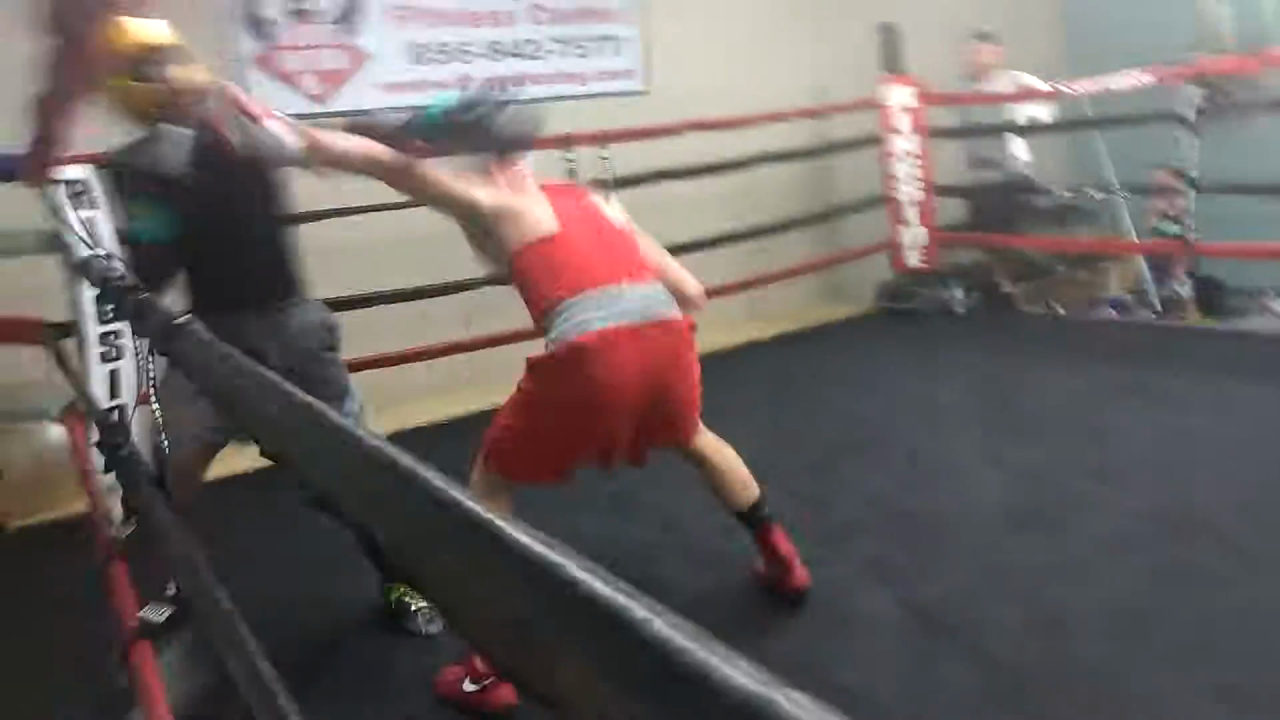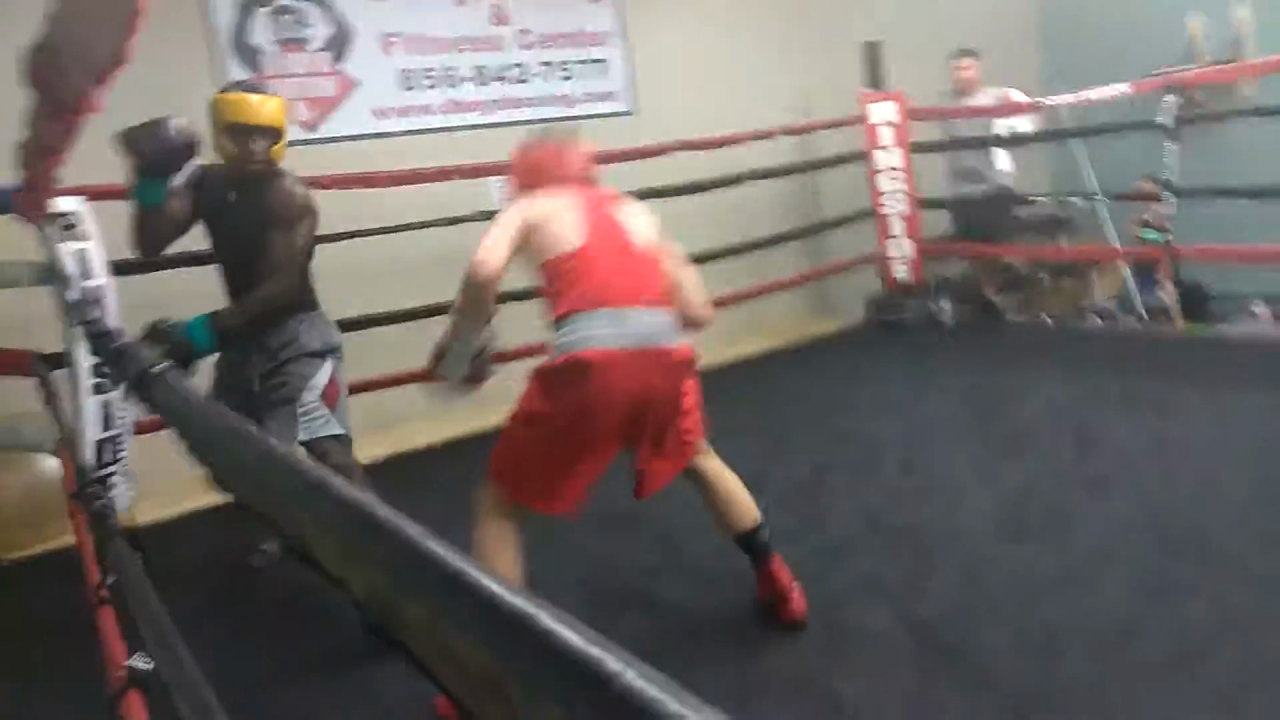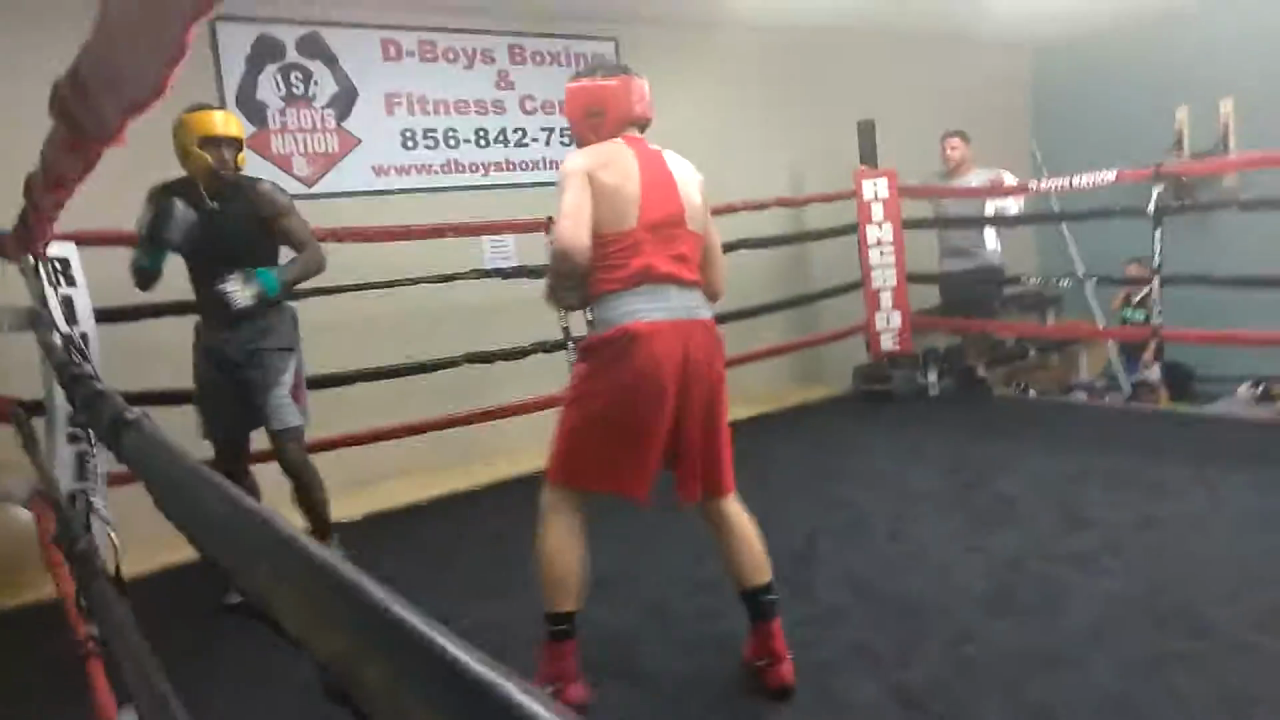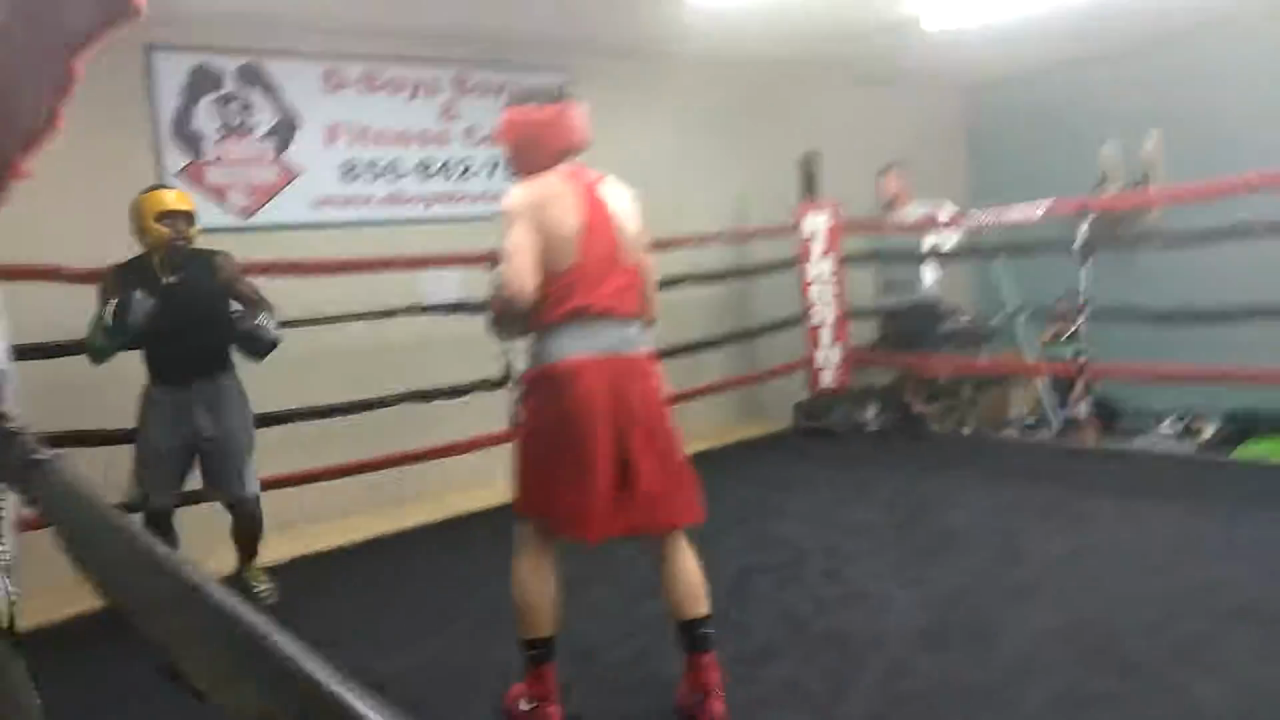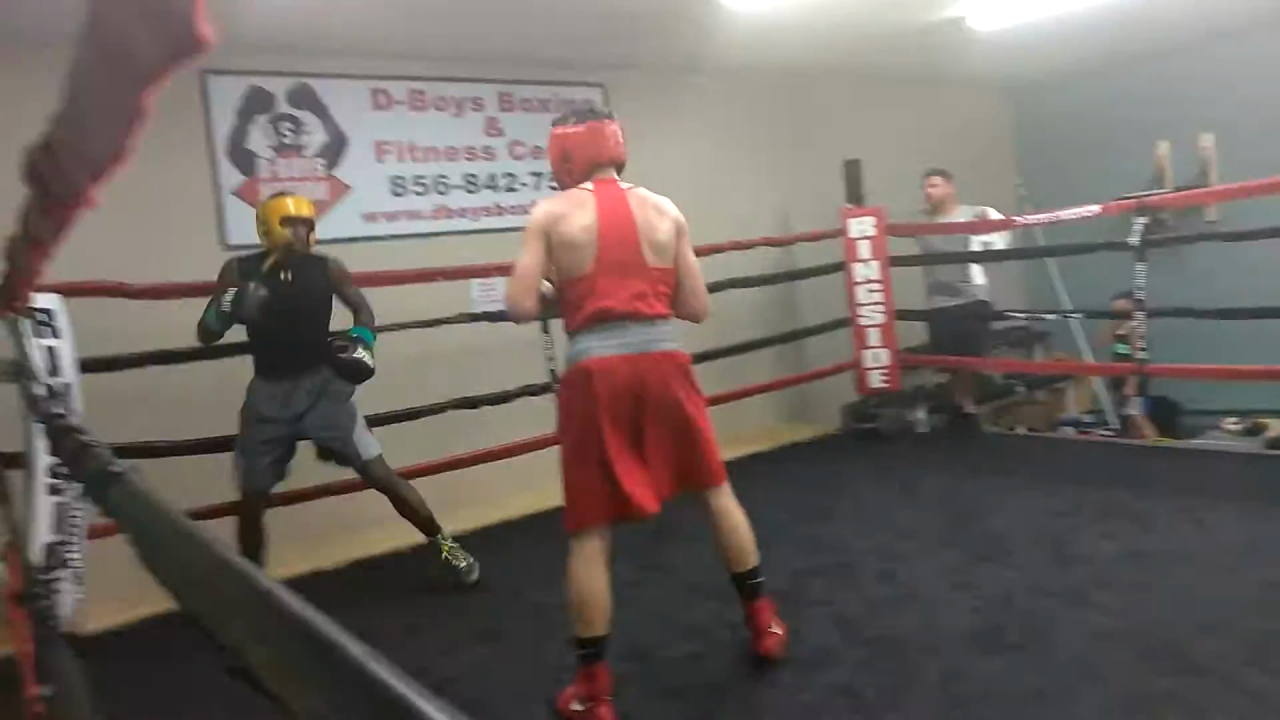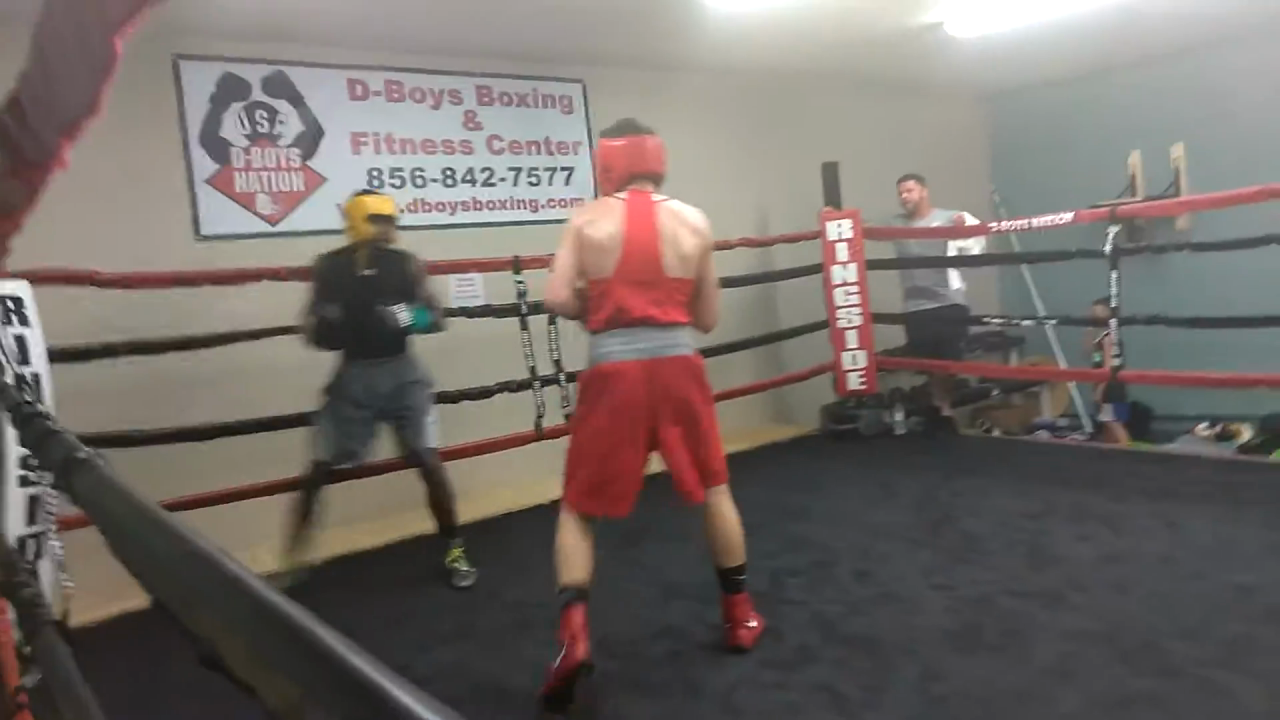
dt=0.3s
person 1, frame 1
left shoulder: (497, 203)
right shoulder: (600, 206)
left elbow: (399, 166)
right elbow: (691, 293)
left wrist: (299, 140)
left hip: (597, 349)
right hip: (664, 333)
left knee: (489, 485)
right knee: (691, 437)
right ankle: (782, 559)
person 1, frame 2
left shoulder: (531, 209)
right shoulder: (640, 215)
left elbow: (483, 272)
right elbow: (697, 313)
left wrist: (464, 337)
left hip: (590, 364)
right hip: (664, 356)
left knee: (499, 507)
right knee: (696, 459)
right ankle: (778, 586)
person 1, frame 3
left shoulder: (586, 163)
right shoulder: (686, 170)
left elbow: (571, 248)
left wrist: (564, 288)
left hip: (629, 341)
right hip: (698, 336)
left knee: (561, 500)
right knee: (719, 497)
left ankle: (558, 669)
right ankle: (771, 647)
person 1, frame 4
left shoulder: (526, 199)
right shoulder: (623, 198)
left elbow: (518, 293)
left wrist: (504, 322)
left hip: (567, 374)
right hip: (634, 368)
left knee: (536, 536)
right knee: (668, 528)
person 1, frame 5
left shoulder: (551, 213)
right shoulder: (664, 209)
left elbow: (521, 305)
right elbow: (697, 307)
left hip: (596, 373)
right hip: (664, 362)
left knee: (590, 532)
right knee: (715, 490)
right ankle: (763, 619)
person 1, frame 6
left shoulder: (586, 219)
right shoulder: (692, 219)
left elbow: (558, 299)
right elbow: (709, 317)
left wrist: (604, 310)
left hip: (612, 372)
right hip: (680, 366)
left knee: (578, 509)
right knee: (713, 492)
left ankle: (574, 633)
right ankle: (741, 614)
person 2, frame 1
left shoulder: (228, 134)
right shoulder: (134, 166)
right elbow: (148, 279)
right wrist: (150, 201)
left hip: (290, 325)
right hip: (212, 337)
left knee: (355, 478)
right knee: (170, 482)
left ankle: (399, 586)
right ankle: (178, 587)
person 2, frame 2
left shoulder: (288, 193)
right shoulder: (206, 184)
left elbow: (274, 293)
right elbow: (148, 248)
left wrist: (197, 333)
right wrist: (148, 178)
left hip: (296, 341)
right hip: (244, 350)
left knee: (331, 466)
person 2, frame 3
left shoulder: (261, 195)
right shoulder: (169, 199)
left elbow: (314, 255)
right elbow: (144, 281)
left wrist: (263, 283)
right wrist: (154, 245)
left hip: (267, 332)
right hip: (216, 336)
left knee: (291, 452)
right knee: (228, 458)
person 2, frame 4
left shoulder: (215, 266)
right shoulder: (122, 279)
left elbow: (260, 305)
right elbow: (97, 353)
left wrist: (263, 325)
right wrist: (114, 326)
left hip: (218, 393)
right hip: (166, 400)
left knee: (243, 502)
right knee: (157, 511)
left ankle: (249, 570)
person 2, frame 5
left shoulder: (325, 268)
right shoulder: (239, 272)
left elbow: (361, 308)
right elbow: (206, 335)
left wrist: (362, 342)
right wrist: (226, 310)
left hip: (322, 385)
right hip: (269, 394)
left knee: (379, 473)
right knee: (252, 499)
left ankle: (443, 544)
person 2, frame 6
left shoulder: (406, 264)
right shoulder: (329, 267)
left elbow: (436, 317)
right elbow: (313, 325)
left wrist: (410, 318)
right wrist: (320, 328)
left hip: (401, 371)
right hip: (353, 375)
left knee: (429, 465)
right knee: (318, 473)
left ankle: (453, 550)
right ankle: (293, 559)
person 3, frame 1
left shoulder: (1019, 83)
left elbow: (1042, 116)
left wrist: (1030, 99)
left hip: (1013, 173)
right hip: (980, 177)
left knee: (1013, 234)
right knee: (988, 236)
left ankle: (1015, 286)
right ankle: (1001, 285)
person 3, frame 2
left shoulder: (1002, 97)
left elbow: (1025, 127)
left wrist: (1012, 111)
left hip: (995, 186)
right hip: (961, 190)
left knee: (994, 245)
left ankle: (994, 295)
right ankle: (985, 295)
person 3, frame 3
left shoulder: (991, 178)
left elbow: (1013, 210)
left wrist: (1001, 191)
left hip: (983, 264)
right hip: (950, 267)
left knee: (982, 322)
left ankle: (980, 370)
right ankle: (971, 370)
person 3, frame 4
left shoulder: (929, 212)
left elbow: (949, 243)
left wrist: (939, 227)
left hip: (923, 299)
right hip: (892, 302)
left knee: (922, 356)
left ankle: (918, 404)
right ankle: (911, 404)
person 3, frame 5
left shoulder: (976, 215)
left elbow: (1000, 240)
left hip: (971, 300)
right hip: (939, 304)
left knee: (971, 359)
left ankle: (968, 407)
right ankle: (962, 407)
person 3, frame 6
left shoulder: (950, 218)
right shoulder: (896, 224)
left elbow: (976, 240)
left hip: (948, 304)
right hip: (915, 307)
left knee: (947, 362)
left ankle: (945, 410)
right ankle: (939, 410)
